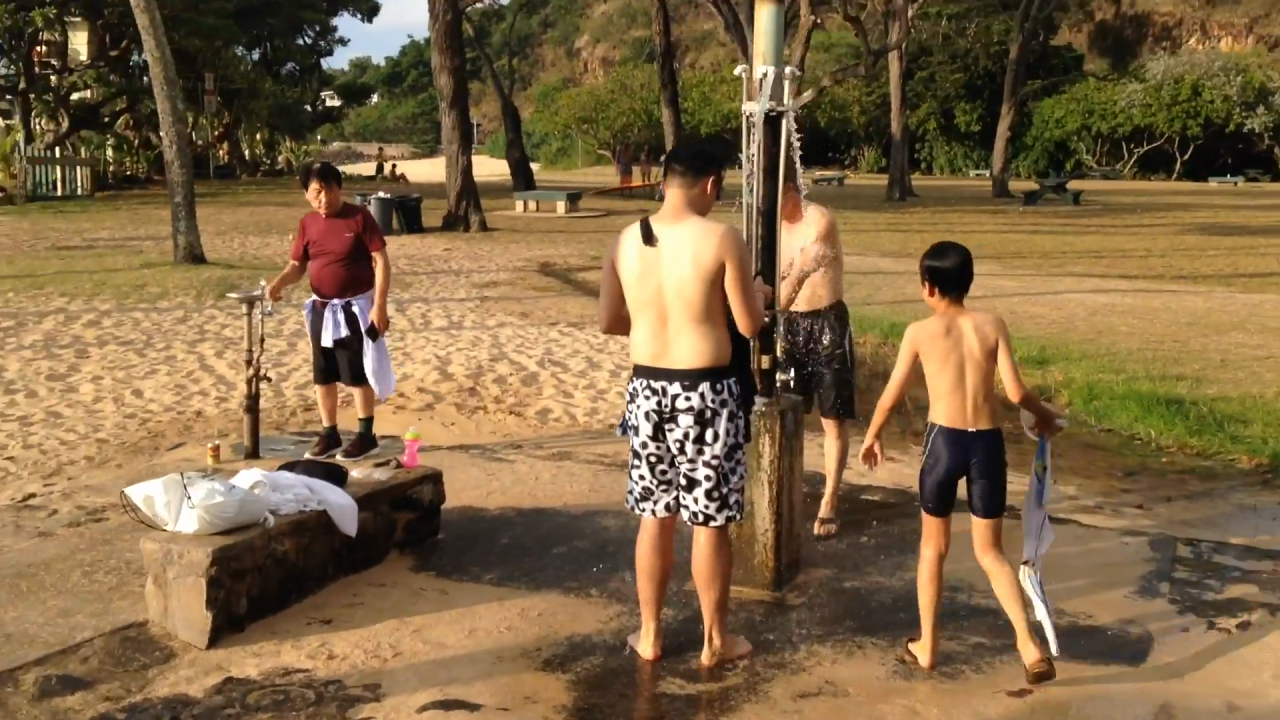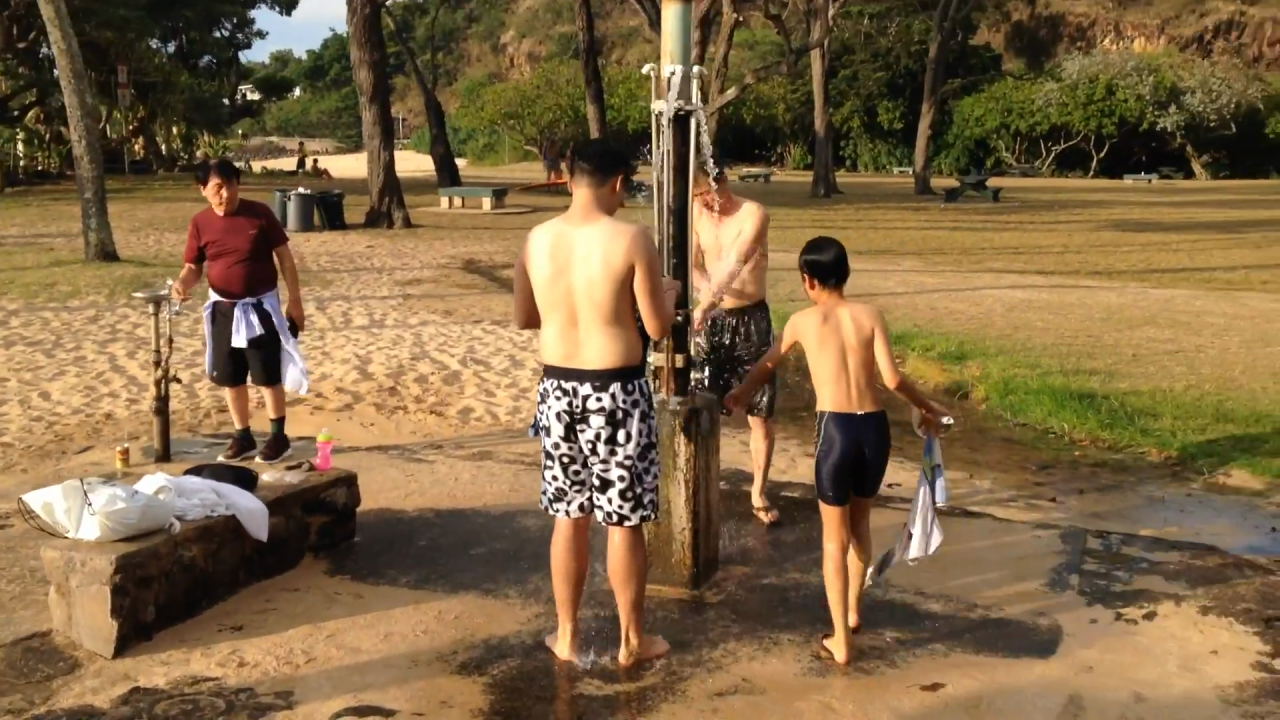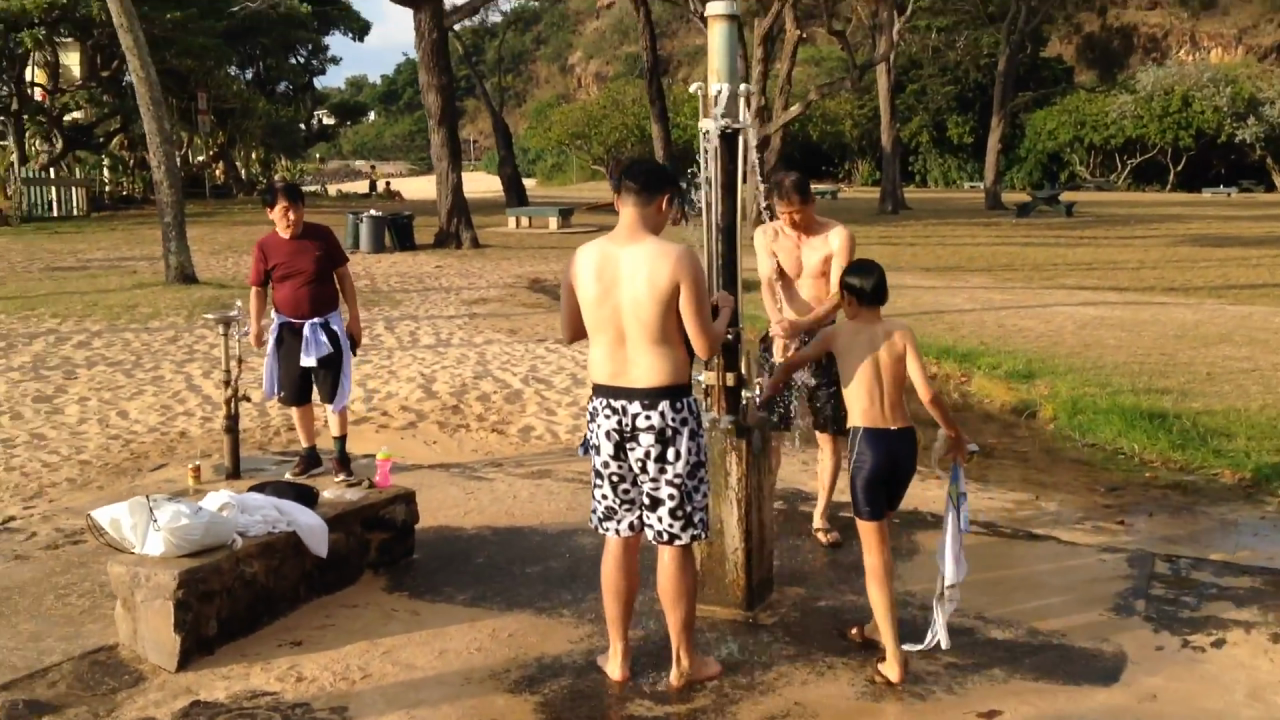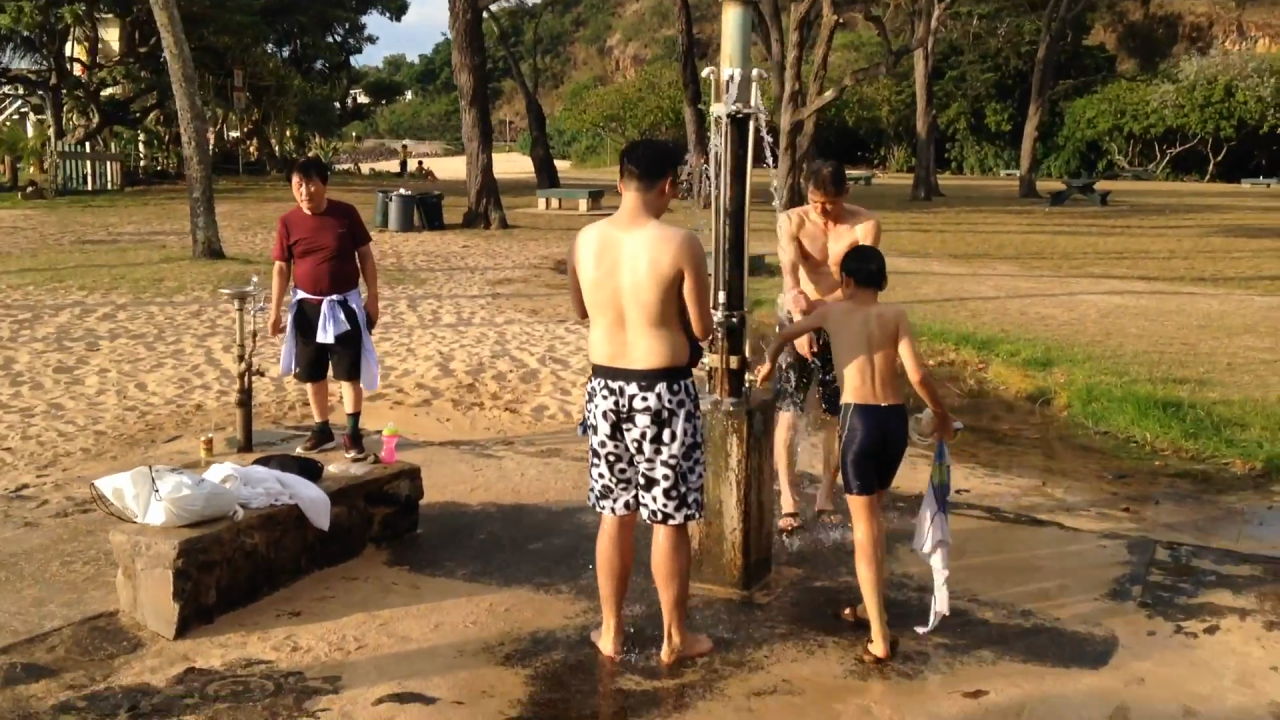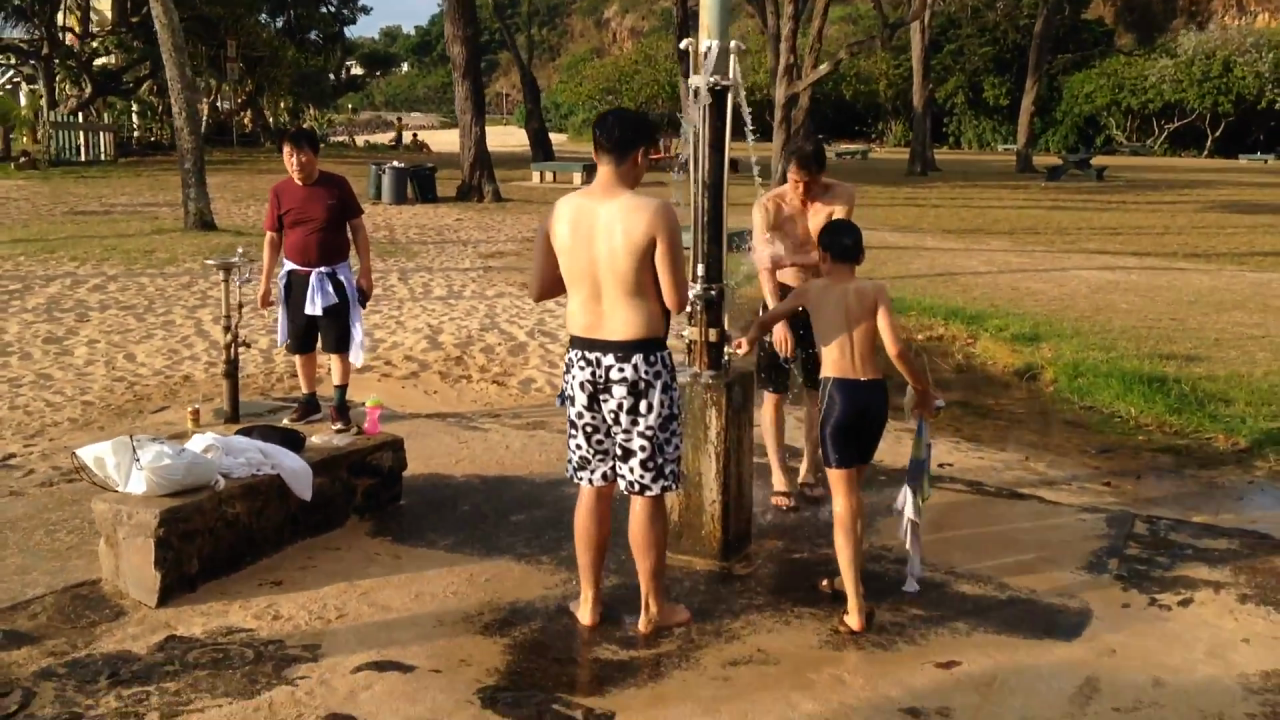
dt=0.3s
person 1, frame 1
left shoulder: (626, 239)
right shoulder: (722, 238)
left elbow: (609, 322)
right elbow: (750, 326)
right wrist: (758, 294)
left hip: (647, 388)
right hip: (705, 391)
left knee: (655, 516)
right knee: (710, 521)
left ankle: (649, 634)
right ankle: (715, 640)
person 1, frame 2
left shoulder: (536, 239)
right shoulder: (631, 239)
left elbow: (525, 319)
right elbow: (658, 328)
right wrist: (669, 293)
left hip: (558, 389)
right hip: (616, 391)
left knee: (569, 516)
right knee: (624, 521)
left ankle: (566, 634)
right ankle: (633, 640)
person 1, frame 3
left shoulder: (582, 258)
right shoulder: (677, 258)
left elbow: (571, 332)
right elbow: (705, 346)
right wrist: (724, 312)
left hip: (608, 408)
right hip: (664, 411)
left knee: (619, 534)
right knee: (674, 539)
left ankle: (618, 654)
right ankle: (684, 660)
person 1, frame 4
left shoulder: (585, 239)
right shoulder: (679, 243)
right elbow: (702, 331)
right wrist: (687, 298)
left hip: (606, 387)
right hip: (663, 391)
left knee: (615, 513)
right knee: (669, 518)
left ankle: (611, 630)
right ankle: (675, 637)
person 1, frame 5
left shoulder: (561, 211)
right shoulder: (654, 213)
left elbow: (539, 290)
right elbow: (676, 302)
right wrist: (671, 271)
left hip: (584, 359)
right hip: (639, 363)
left knee: (593, 484)
right knee: (646, 489)
left ankle: (589, 600)
right ankle: (653, 607)
person 2, frame 1
left shoulder: (920, 331)
right shoulder: (993, 324)
left elbow: (890, 396)
right elbow: (1016, 392)
left wrist: (871, 437)
right wrist: (1044, 415)
left hip: (945, 442)
right hip: (988, 444)
left knee: (933, 546)
right knee: (990, 551)
left ankle: (925, 647)
right ankle: (1031, 648)
person 2, frame 2
left shoulder: (803, 320)
right shoulder: (870, 314)
left elbow: (764, 367)
right elbow: (893, 379)
left wrist: (740, 395)
right wrist: (928, 408)
left hip: (835, 427)
right hip: (874, 426)
left knee: (835, 537)
right knee: (858, 524)
left ankle: (840, 641)
right ankle: (852, 611)
person 2, frame 3
left shoulder: (837, 333)
right shoulder: (901, 332)
left elbow: (790, 365)
right elbow: (927, 394)
left wrist: (769, 388)
right wrist: (955, 434)
left hip: (867, 442)
right hip: (904, 441)
left knee: (874, 554)
right knee: (881, 538)
left ankle: (894, 661)
right ankle: (881, 627)
person 2, frame 4
left shoulder: (832, 311)
right shoulder: (896, 314)
left elbow: (785, 335)
right elbow: (917, 374)
left wrist: (769, 365)
right wrist: (942, 415)
left hip: (858, 419)
right hip: (895, 419)
left knee: (864, 529)
right knee: (872, 516)
left ankle: (879, 637)
right ankle: (873, 607)
person 2, frame 5
left shoulder: (811, 289)
right shoulder: (876, 290)
left elbow: (767, 320)
right elbow: (895, 349)
left wrist: (749, 342)
right wrist: (923, 389)
left hip: (838, 394)
right hip: (874, 394)
left knee: (843, 503)
right knee: (853, 489)
left ankle: (855, 610)
right ankle: (849, 581)
person 3, frame 1
left shoulder: (819, 220)
right shoulder: (774, 221)
left elbow: (798, 277)
right elbow: (782, 273)
left hip: (827, 323)
right hip: (791, 322)
left knee: (834, 420)
left ankle: (829, 503)
person 3, frame 2
left shoulder: (753, 214)
right shoulder: (695, 215)
left elbow: (733, 266)
right elbow: (693, 263)
left wrist: (703, 308)
right wrist: (704, 303)
left hip: (751, 321)
right hip: (713, 321)
left knee: (761, 417)
left ankle: (759, 494)
person 3, frame 3
left shoulder: (838, 236)
right shoulder: (766, 235)
left elbow: (836, 296)
right elbow: (769, 285)
left wrist: (800, 325)
right wrist: (779, 325)
right hip: (781, 339)
left knee: (829, 436)
right knee: (769, 434)
left ankle: (821, 515)
person 3, frame 4
left shoulder: (866, 225)
right shoulder: (791, 221)
right elbow: (789, 272)
right wrist: (799, 320)
right hip: (798, 323)
left knee: (838, 418)
right knee: (789, 415)
left ankle: (825, 497)
right ankle: (788, 500)
person 3, frame 5
left shoulder: (842, 195)
right shoulder: (768, 205)
right elbow: (763, 263)
left wrist: (787, 259)
right wrist: (777, 318)
right hip: (781, 299)
left knee: (818, 392)
right knee: (774, 394)
left ankle: (807, 471)
right ankle: (779, 477)
person 4, frame 1
left shoulder: (359, 217)
right shoulder: (307, 223)
left elbow: (381, 261)
right elbow: (297, 266)
left wrist: (379, 304)
right wrist: (279, 282)
left hip: (355, 308)
right hip: (321, 308)
left knee: (358, 375)
right knee: (322, 376)
left ankle: (366, 436)
right ankle: (329, 435)
person 4, frame 2
left shoulder: (260, 214)
right shoulder: (200, 223)
left elbow: (284, 256)
right elbow: (193, 267)
left wrist: (295, 299)
right wrist: (182, 284)
left hip: (260, 306)
right hip: (223, 309)
left knee: (268, 375)
right knee: (229, 377)
left ankle: (278, 437)
right ankle: (243, 437)
person 4, frame 3
left shoulder: (322, 235)
right shoulder: (265, 247)
left elbow: (343, 276)
right elbow: (258, 290)
left wrist: (354, 318)
right wrist: (256, 324)
left hip: (325, 326)
right hip: (289, 331)
left knee: (333, 394)
right knee: (296, 397)
left ankle: (340, 456)
right ankle: (310, 455)
person 4, frame 4
left shoulder: (346, 214)
right shoulder: (288, 222)
left elbow: (365, 255)
right elbow: (282, 268)
left wrist: (372, 297)
right wrist: (275, 310)
left hip: (344, 304)
right hip: (308, 306)
left knee: (350, 371)
right knee: (311, 373)
left ankle: (353, 433)
right ankle: (322, 430)
person 4, frame 5
left shoulder: (337, 185)
right shoulder: (279, 192)
left elbow: (357, 228)
right elbow: (273, 239)
left wrist: (365, 271)
right wrist: (265, 281)
left hip: (334, 276)
right hip: (297, 277)
left knee: (338, 344)
right knee: (300, 345)
left ankle: (339, 405)
right ankle: (309, 402)
